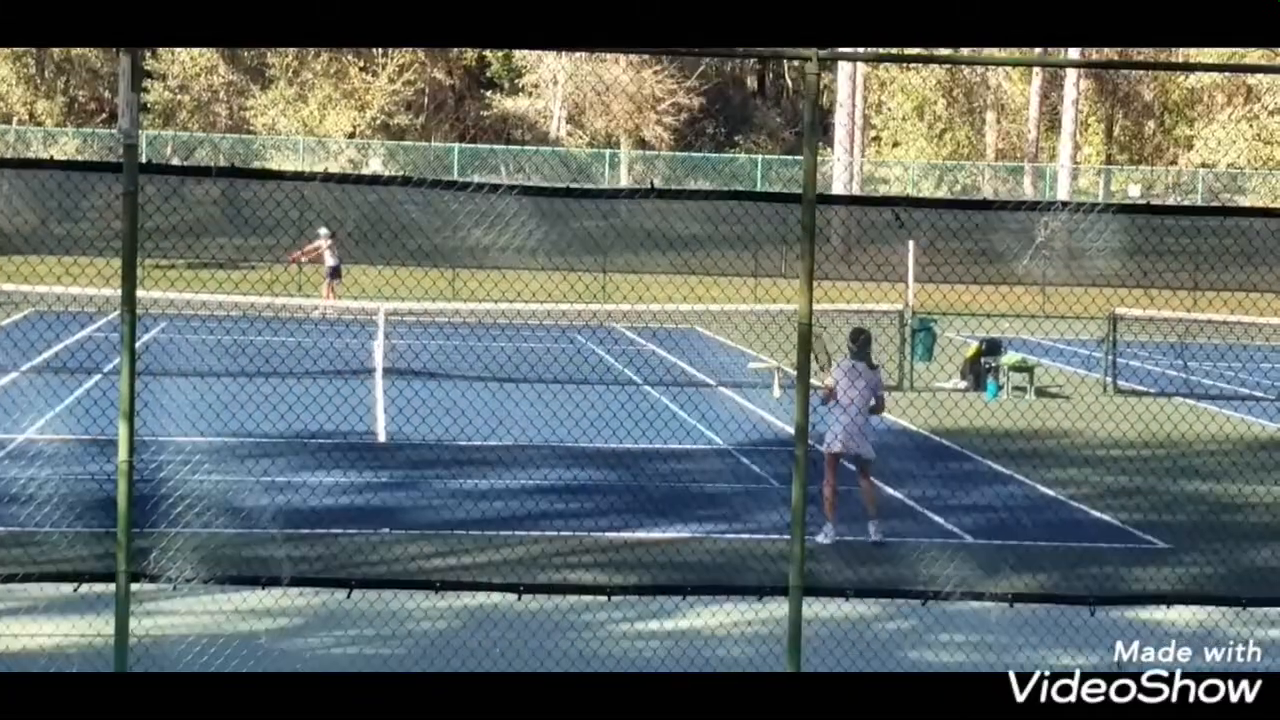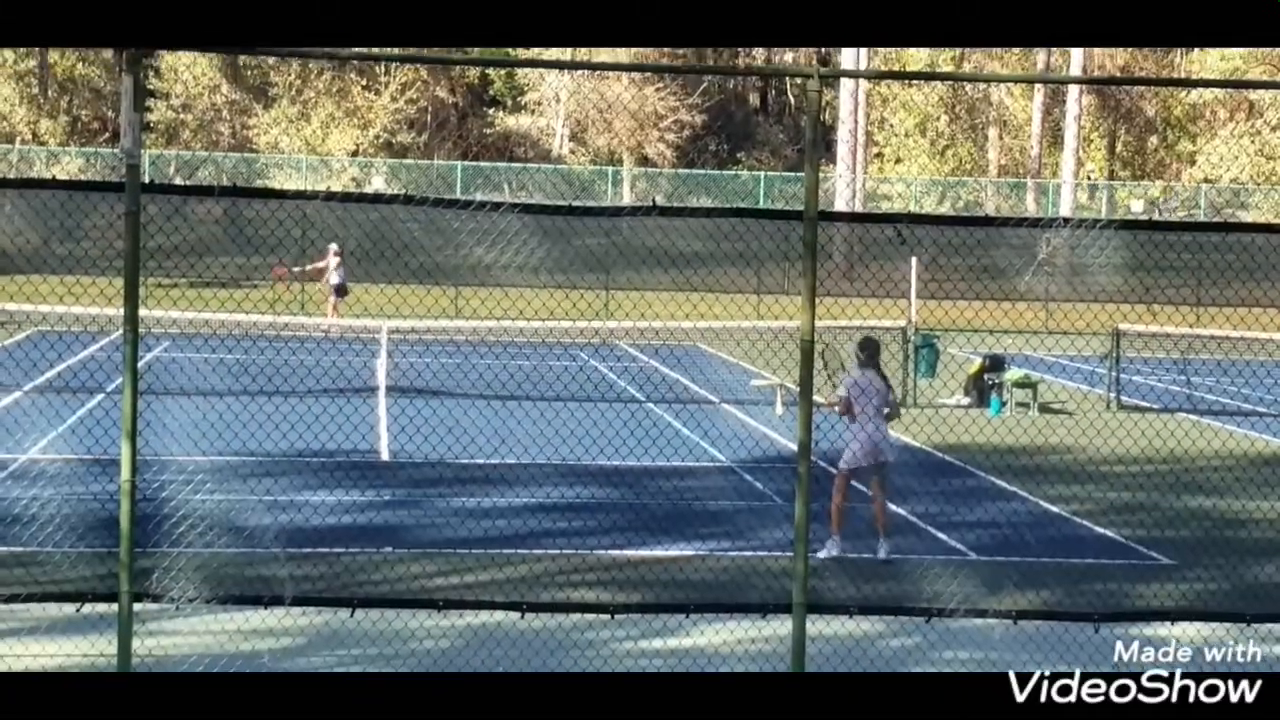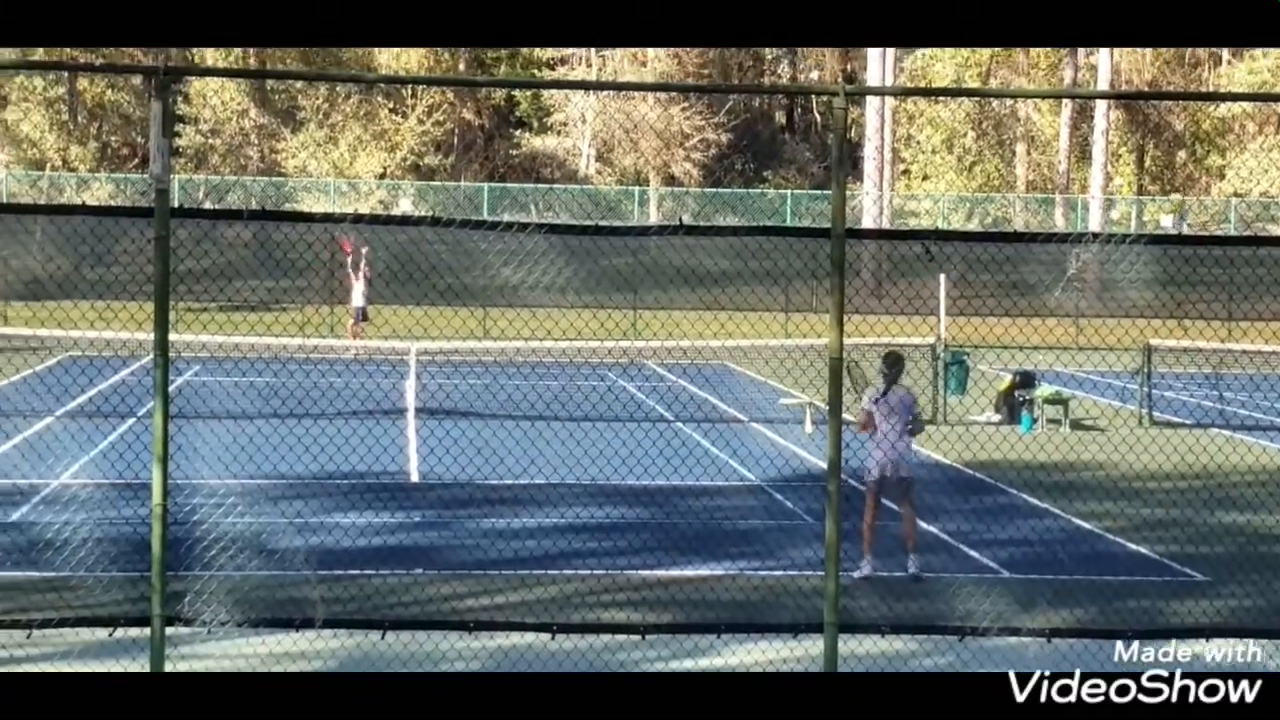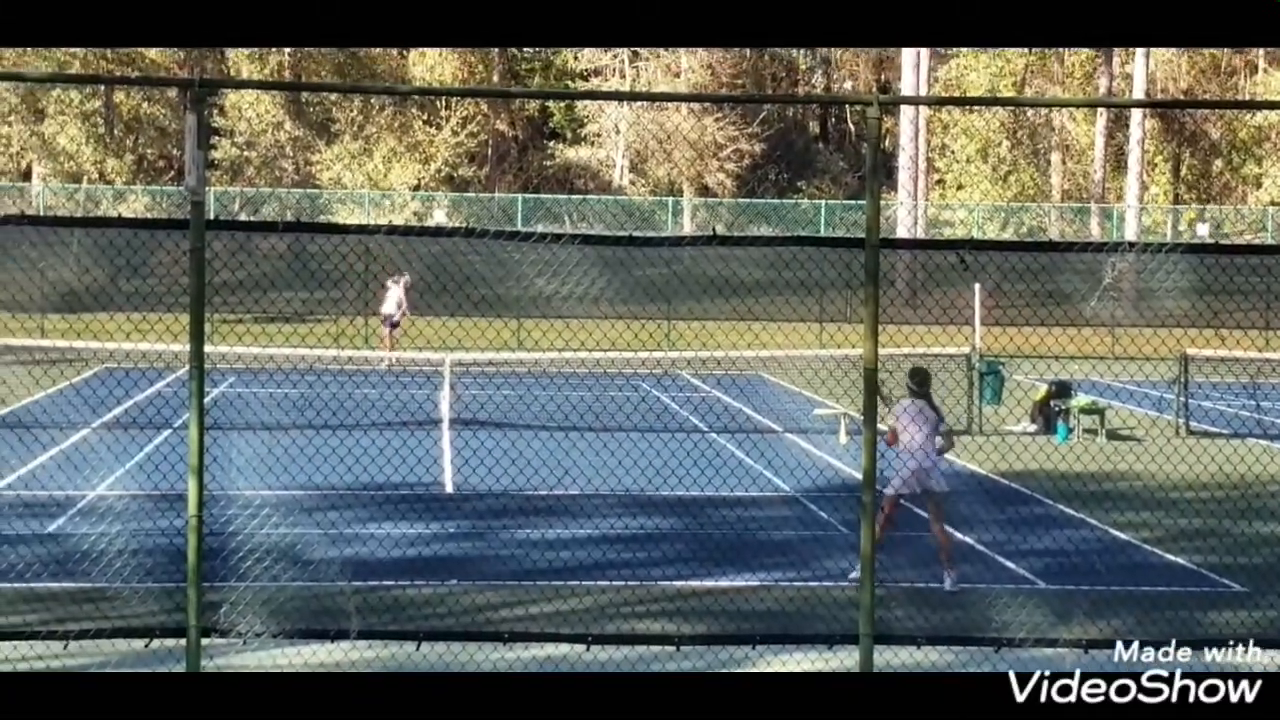
dt=0.5s
person 1, frame 1
left shoulder: (840, 368)
right shoulder: (874, 372)
left elbow: (825, 399)
right elbow: (879, 407)
left wrist: (833, 395)
left hip: (839, 428)
right hip: (861, 430)
left knee: (830, 478)
right knee: (865, 479)
left ankle: (830, 528)
right ankle: (873, 526)
person 1, frame 2
left shoulder: (849, 379)
right shoulder: (884, 380)
left elbow: (843, 410)
right elbow: (894, 412)
left wrist: (836, 402)
left hip: (857, 441)
right hip: (879, 440)
left knee: (839, 492)
right knee: (878, 494)
left ankle: (834, 542)
right ankle: (883, 544)
person 1, frame 3
left shoulder: (872, 393)
right shoulder: (908, 394)
left elbow: (863, 425)
right elbow: (918, 425)
left wrist: (861, 416)
left hip: (879, 455)
right hip: (902, 454)
left knee: (870, 511)
right knee: (907, 508)
left ankle: (867, 562)
right ankle: (912, 559)
person 1, frame 4
left shoulder: (899, 408)
right shoulder: (934, 410)
left elbow: (891, 440)
right elbow: (948, 442)
left hip: (905, 468)
right hip: (929, 468)
left knee: (884, 517)
right knee: (937, 522)
right ankle: (949, 574)
